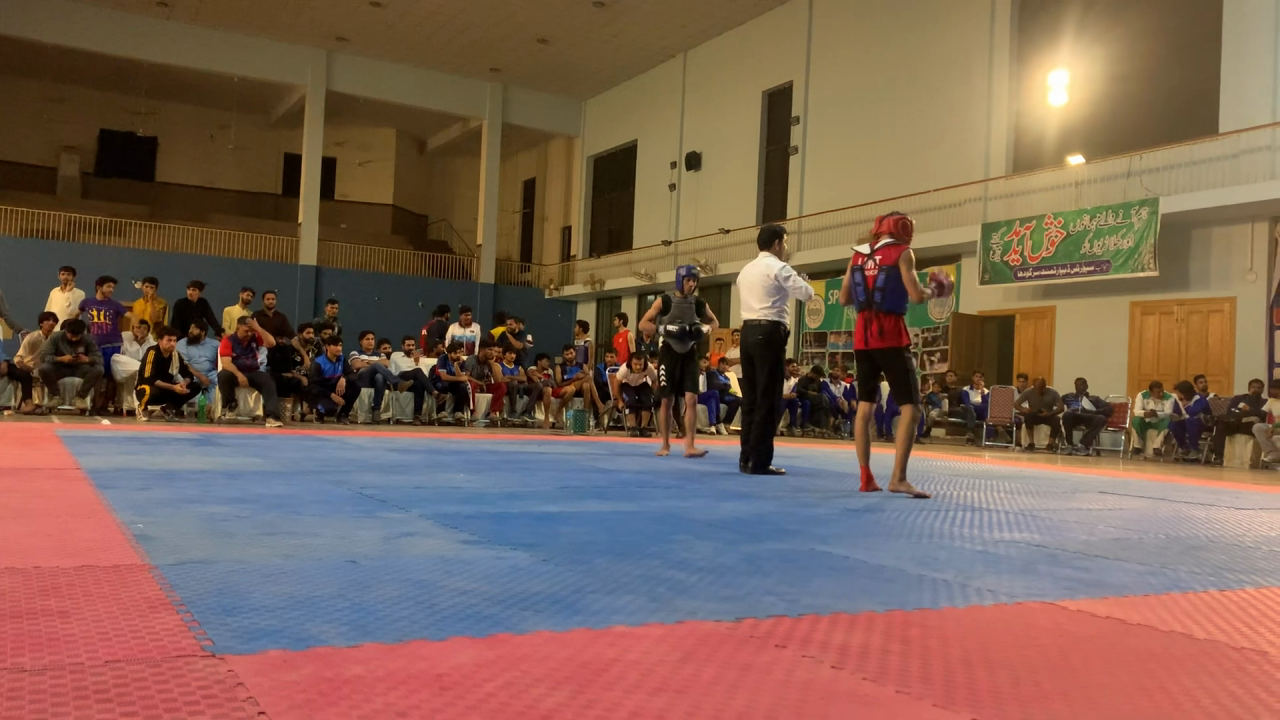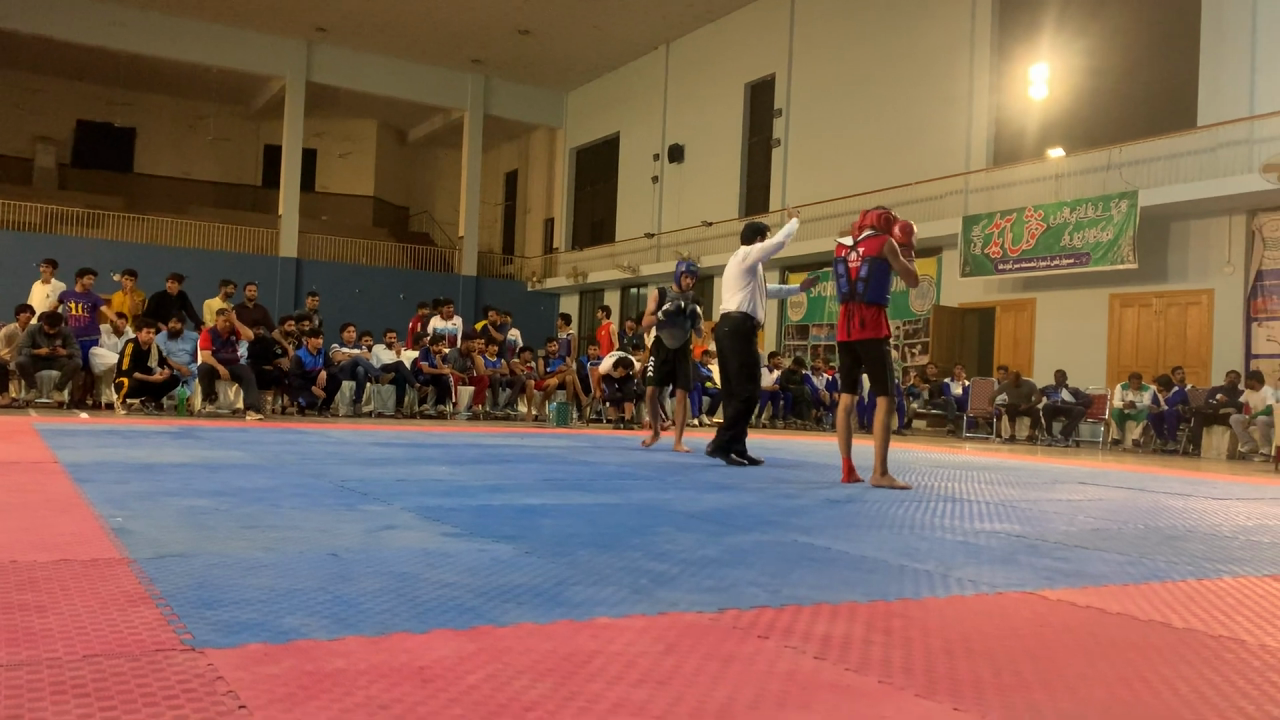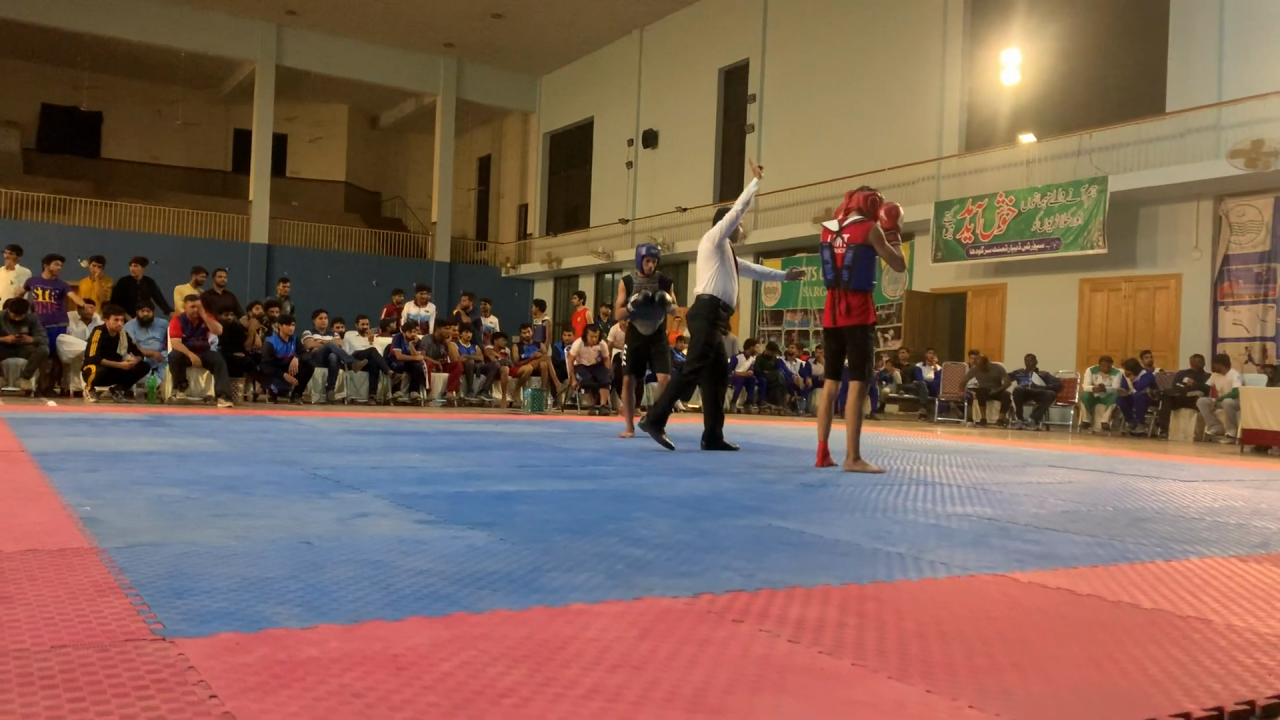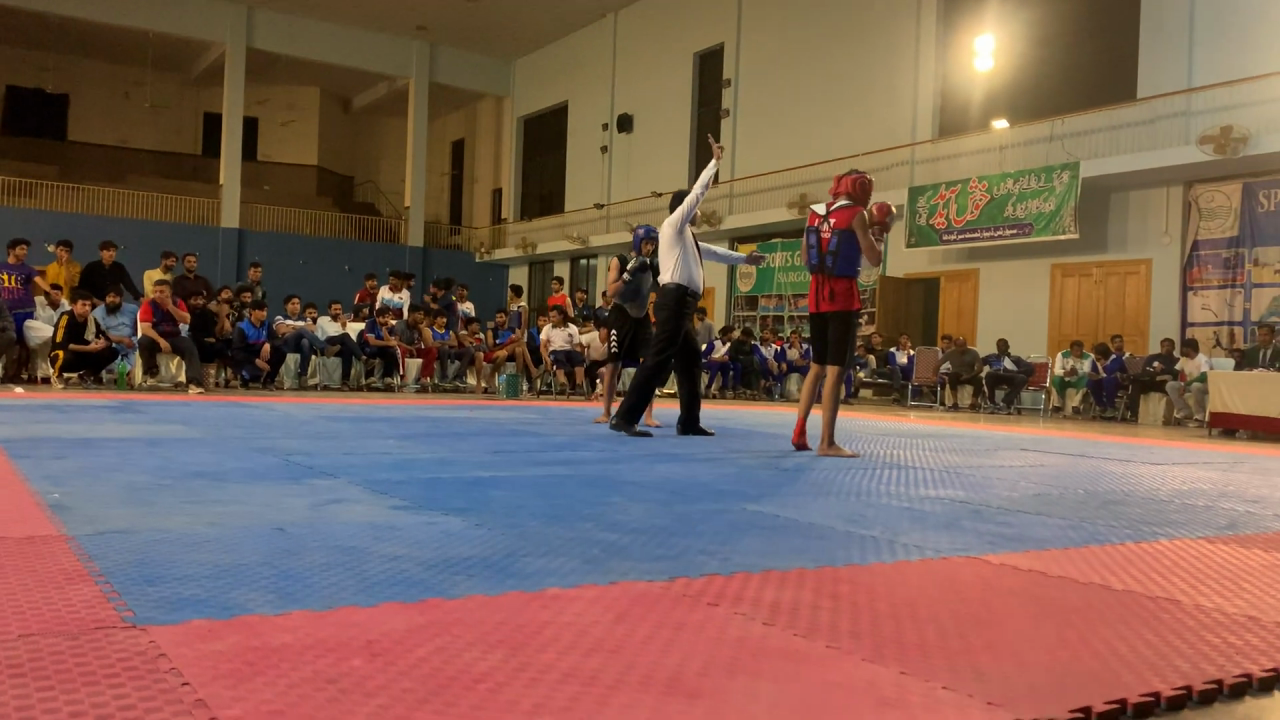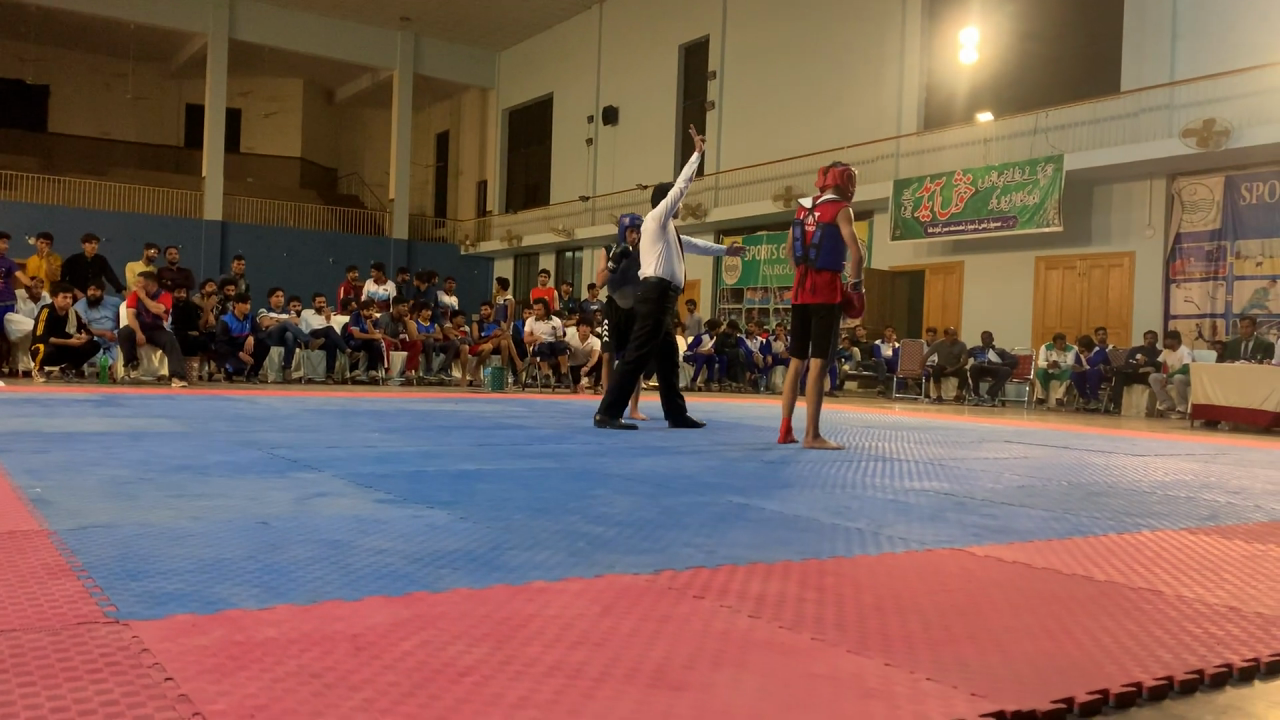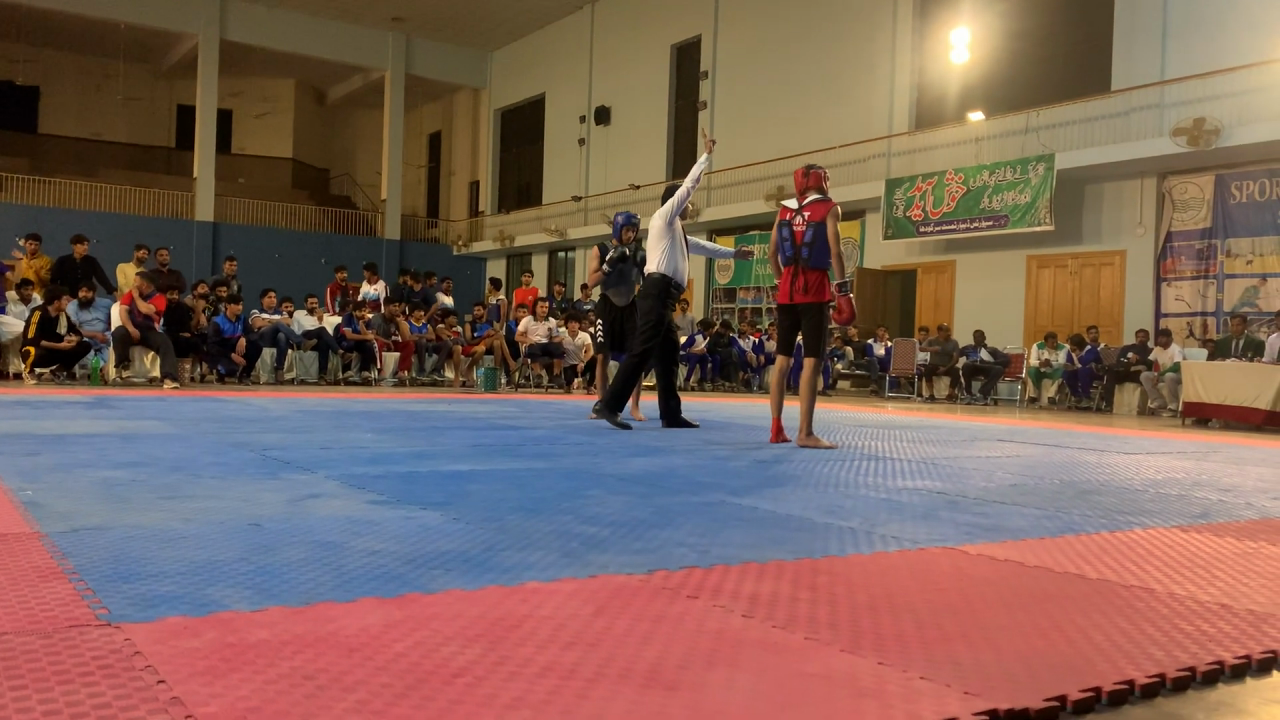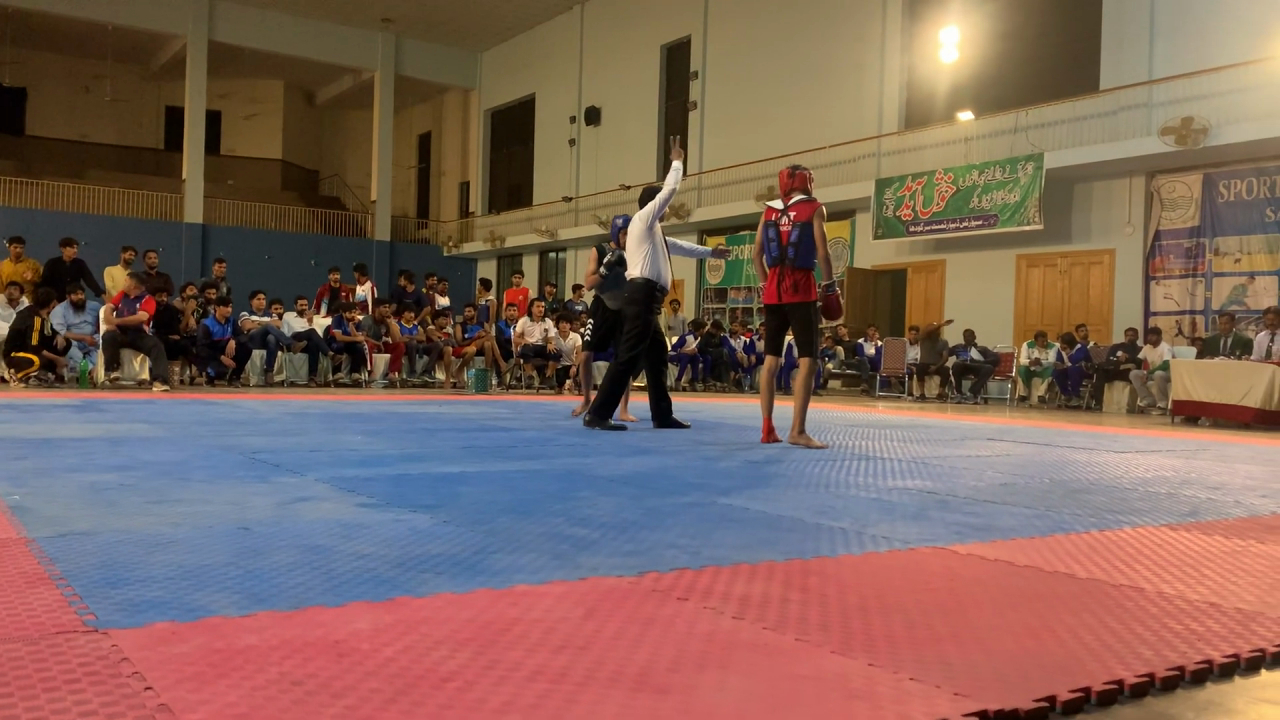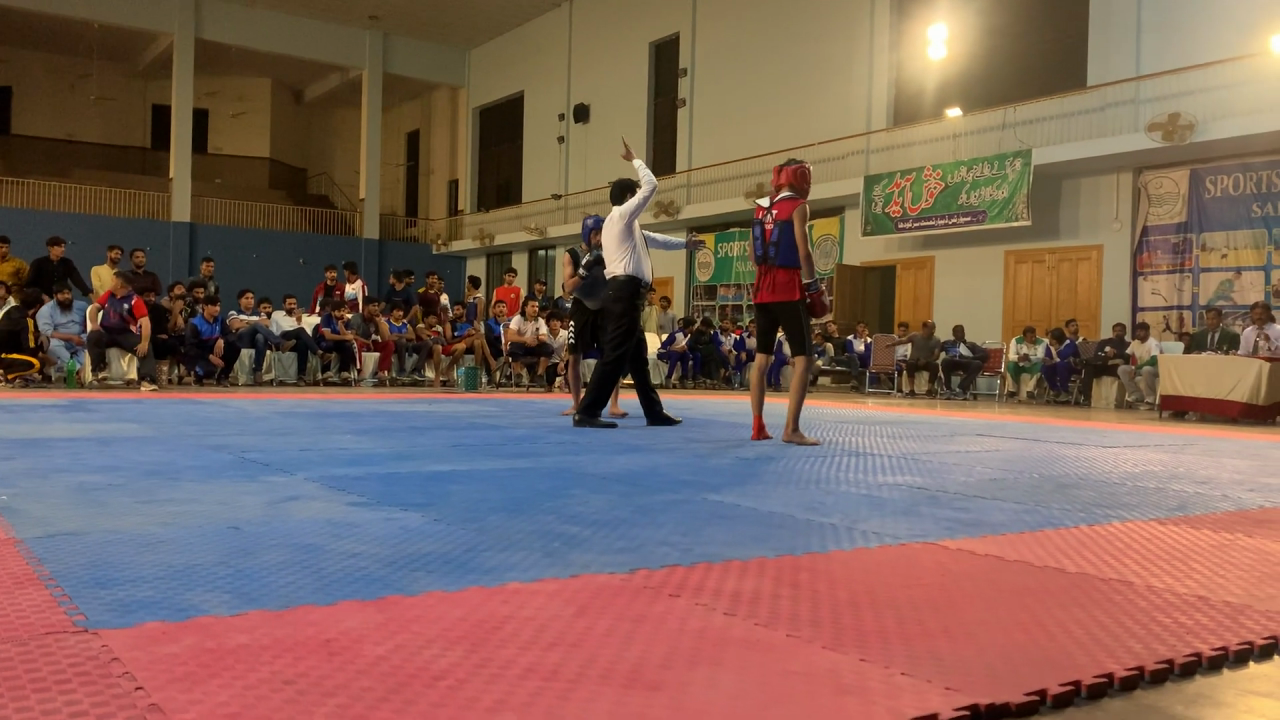
dt=0.4s
person 1, frame 1
left shoulder: (746, 271)
right shoulder: (778, 268)
right elbow: (806, 293)
left wrist: (785, 289)
right wrist: (801, 283)
left hip: (748, 333)
right hip: (769, 334)
left knee: (751, 399)
right knee: (767, 400)
left ankle: (748, 458)
right ankle: (759, 461)
person 1, frame 2
left shoulder: (741, 262)
right shoulder: (747, 255)
left elbow: (765, 291)
right elbow: (780, 241)
left wrist: (799, 287)
right wrist: (793, 221)
left hip: (728, 327)
right hip: (739, 328)
left knee: (735, 391)
right knee: (747, 390)
left ankle: (733, 447)
right ankle: (722, 444)
person 1, frame 3
left shoulder: (727, 254)
right shoulder: (714, 239)
left elbow: (754, 270)
right elbow: (738, 208)
left wrist: (784, 275)
right wrist: (756, 180)
left hip: (714, 316)
right hip: (708, 312)
left knee: (715, 376)
right knee: (694, 369)
left ankle: (713, 436)
right ankle: (654, 419)
person 1, frame 4
left shoulder: (686, 238)
right shoulder: (673, 226)
left elbow: (713, 252)
right elbow: (697, 193)
left wrist: (744, 258)
right wrist: (714, 161)
left hip: (680, 303)
right hip: (674, 301)
left knee: (689, 361)
right knee: (658, 360)
left ankle: (689, 421)
right ankle: (625, 417)
person 1, frame 5
left shoulder: (668, 230)
right shoulder: (657, 218)
left elbow: (693, 244)
right elbow: (681, 185)
left wrist: (724, 250)
right wrist: (697, 153)
left hip: (660, 296)
right hip: (656, 294)
left knee: (668, 357)
right knee: (639, 354)
left ankle: (676, 415)
right ankle: (607, 412)
person 1, frame 6
left shoulder: (676, 230)
right shoulder: (664, 216)
left elbow: (701, 246)
right elbow: (689, 185)
left wrist: (733, 253)
right wrist: (706, 155)
left hip: (663, 294)
right hip: (658, 291)
left knee: (668, 354)
right knee: (642, 350)
left ankle: (671, 414)
right ankle: (609, 404)
person 1, frame 7
left shoulder: (653, 231)
right shoulder: (643, 219)
left elbow: (679, 246)
right elbow: (670, 189)
left wrist: (710, 252)
right wrist: (677, 161)
left hip: (646, 297)
right hip: (643, 295)
left knee: (657, 356)
right knee: (629, 356)
left ankle: (662, 415)
right ankle: (598, 413)
person 1, frame 8
left shoulder: (624, 224)
right shoulder: (622, 214)
left elbow: (652, 239)
right elbow: (650, 186)
left wrist: (685, 244)
right wrist: (635, 160)
left hip: (623, 292)
right hip: (626, 291)
left knee: (637, 354)
right knee: (616, 354)
left ankle: (653, 410)
right ankle: (586, 412)
person 2, frame 1
left shoulder: (858, 255)
right shoulder: (902, 253)
left elbow: (844, 298)
right elbow: (916, 296)
right wrist: (936, 288)
left hip: (863, 335)
right hip: (891, 336)
left knee: (865, 406)
right knee: (910, 407)
left ankle: (866, 478)
right ankle: (899, 477)
person 2, frame 2
left shoulder: (842, 246)
right shoulder: (885, 243)
right elbow: (912, 281)
right wrist: (906, 250)
left hip: (845, 326)
right hip: (872, 328)
left knee: (847, 397)
right knee: (885, 398)
left ankle: (848, 469)
right ankle: (880, 472)
person 2, frame 3
left shoulder: (828, 230)
right shoulder: (869, 228)
right elbow: (899, 265)
right wrist: (893, 233)
left hip: (831, 312)
right hip: (858, 313)
left knee: (831, 384)
right knee: (858, 385)
left ankle: (823, 453)
right ankle: (852, 457)
person 2, frame 4
left shoulder: (815, 213)
right shoulder: (856, 214)
right elbow: (875, 259)
right wrist: (879, 230)
left hip: (816, 296)
right hip: (842, 298)
left knee: (817, 366)
right knee: (836, 370)
left ankle: (799, 430)
right ankle: (827, 442)
person 2, frame 5
left shoulder: (803, 207)
right shoulder: (841, 209)
left elbow: (791, 252)
right elbow: (856, 253)
right wrist: (855, 284)
left hip: (801, 289)
right hip: (826, 291)
left knee: (797, 361)
right knee: (818, 363)
left ankle: (786, 429)
right ankle: (812, 434)
person 2, frame 6
left shoulder: (785, 210)
right shoulder: (829, 208)
left elbow: (772, 252)
right elbow: (835, 252)
right wrist: (843, 289)
left hip: (787, 290)
right hip: (814, 291)
left knee: (782, 360)
right knee: (812, 362)
left ankle: (776, 429)
right ankle: (805, 432)
person 2, frame 7
left shoulder: (769, 210)
right shoulder: (814, 208)
left elbow: (757, 254)
right elbow: (822, 252)
right wrist: (830, 287)
left hip: (774, 290)
right hip: (801, 290)
left knee: (771, 360)
right knee: (807, 361)
left ankle: (767, 429)
right ankle: (798, 430)
person 2, frame 8
left shoulder: (761, 208)
right shoulder: (798, 206)
right elbow: (803, 252)
right wrist: (813, 285)
left hip: (763, 288)
right hip: (788, 288)
left knee: (762, 358)
right knee: (803, 359)
left ankle: (758, 427)
right ankle: (791, 428)
person 3, frame 1
left shoulder: (700, 304)
right shoulder: (664, 301)
left elbow: (714, 322)
right elbow: (643, 324)
left wrist: (704, 330)
right wrist: (664, 329)
left hip: (689, 355)
right hip: (669, 353)
left knee: (691, 400)
right knee: (666, 400)
left ankle: (690, 445)
right ankle: (665, 444)
person 3, frame 2
left shoulder: (695, 301)
right shoulder: (659, 294)
left elbow: (700, 334)
right elbow: (645, 322)
left wrist: (697, 320)
right wrist: (664, 313)
left hip: (682, 350)
right hip: (661, 347)
left knee: (682, 395)
right knee: (651, 392)
left ankle: (678, 442)
right ankle: (655, 430)
person 3, frame 3
left shoulder: (665, 282)
right shoulder: (626, 282)
left elbow: (674, 311)
right elbow: (618, 315)
left wrist: (668, 303)
right wrist: (633, 304)
left hip: (657, 336)
right hip: (635, 334)
left knee: (665, 380)
right knee: (628, 381)
right ankle: (629, 427)
person 3, frame 4
left shoulder: (652, 264)
right shoulder: (619, 261)
right elbow: (610, 292)
right wrist: (630, 274)
left hip: (642, 318)
right hip: (620, 317)
right knee: (613, 367)
left ankle: (648, 415)
right ankle: (606, 412)
person 3, frame 5
right shoulder: (608, 252)
right elbow: (599, 281)
right wrist: (615, 261)
left hip: (636, 309)
right hip: (614, 308)
right knee: (608, 357)
left ankle: (634, 409)
person 3, frame 6
left shoulder: (637, 250)
right shoulder: (600, 250)
right elbow: (590, 283)
left wrist: (645, 265)
right wrist: (610, 265)
left hip: (630, 307)
right hip: (607, 307)
right knee: (602, 357)
left ankle: (634, 406)
person 3, frame 7
right shoulder: (598, 252)
right elbow: (588, 284)
right wrist: (607, 267)
left hip: (624, 310)
right hip: (601, 308)
right knee: (586, 357)
left ankle: (623, 410)
right ankle: (586, 400)
person 3, frame 8
right shoulder: (571, 255)
right elbow: (568, 288)
right wrist: (586, 269)
left hip: (604, 309)
right hip: (581, 309)
right knee: (574, 359)
left ankle: (614, 405)
right ankle: (576, 404)
